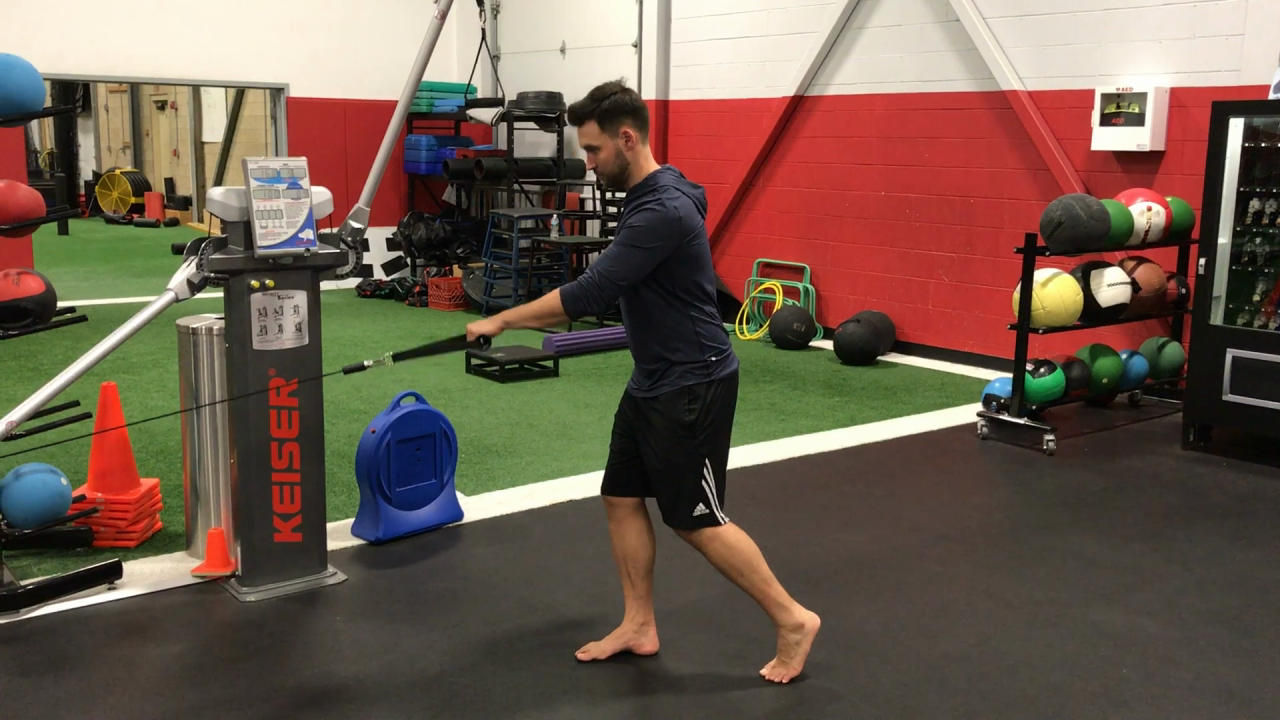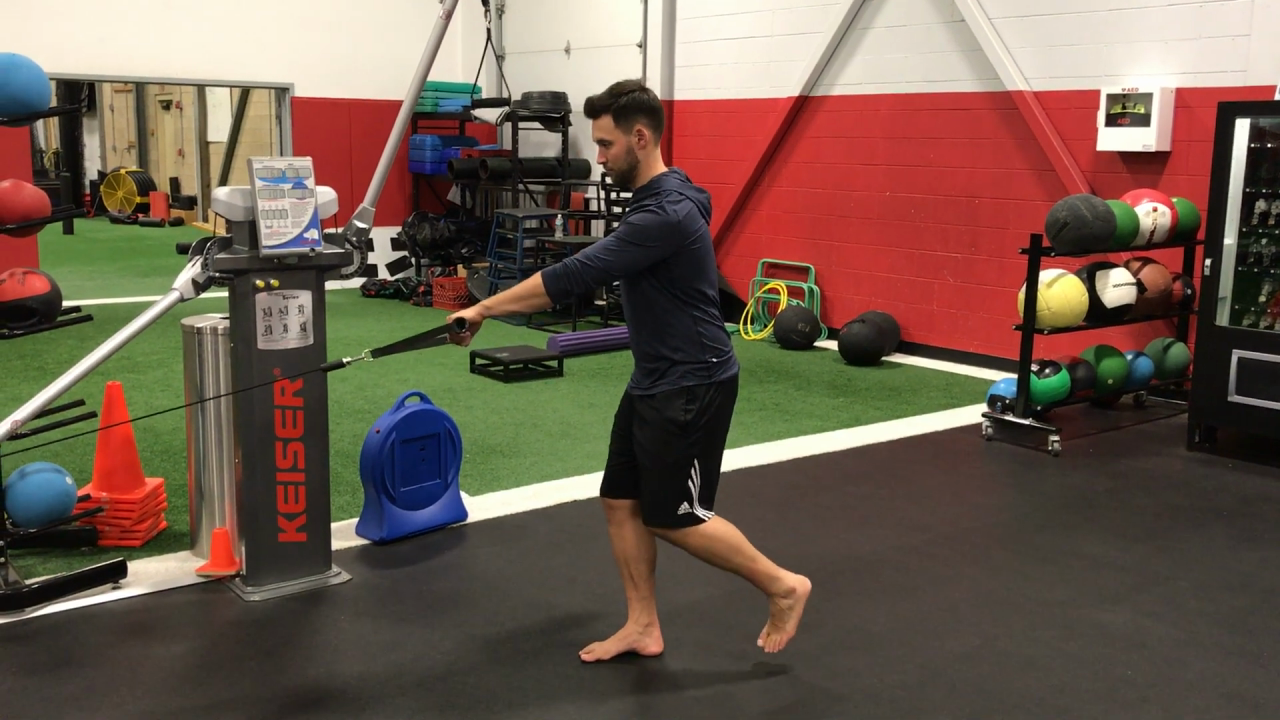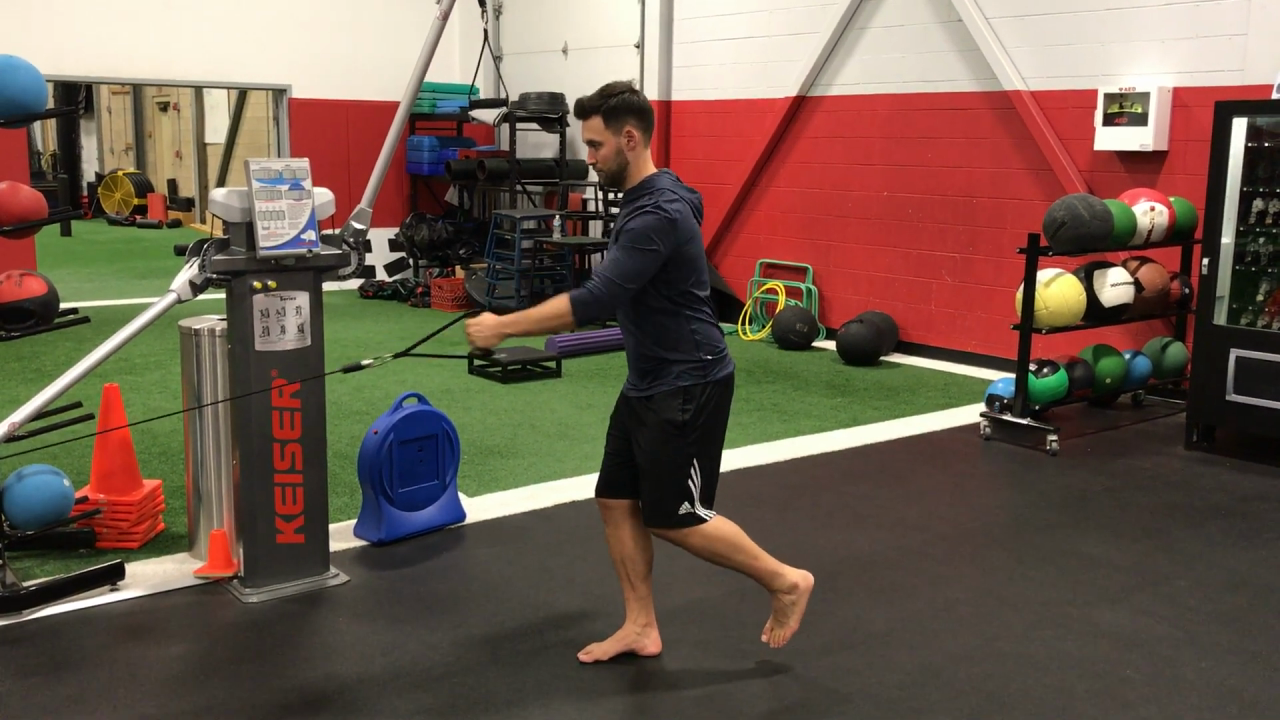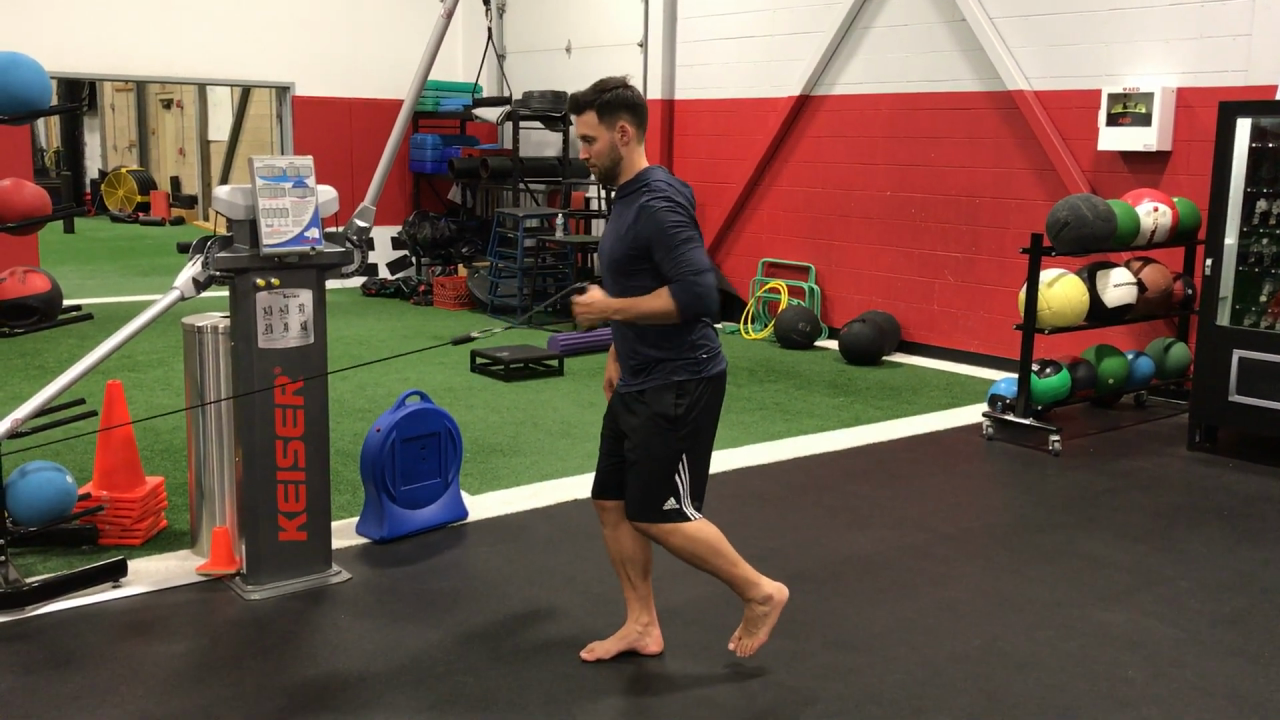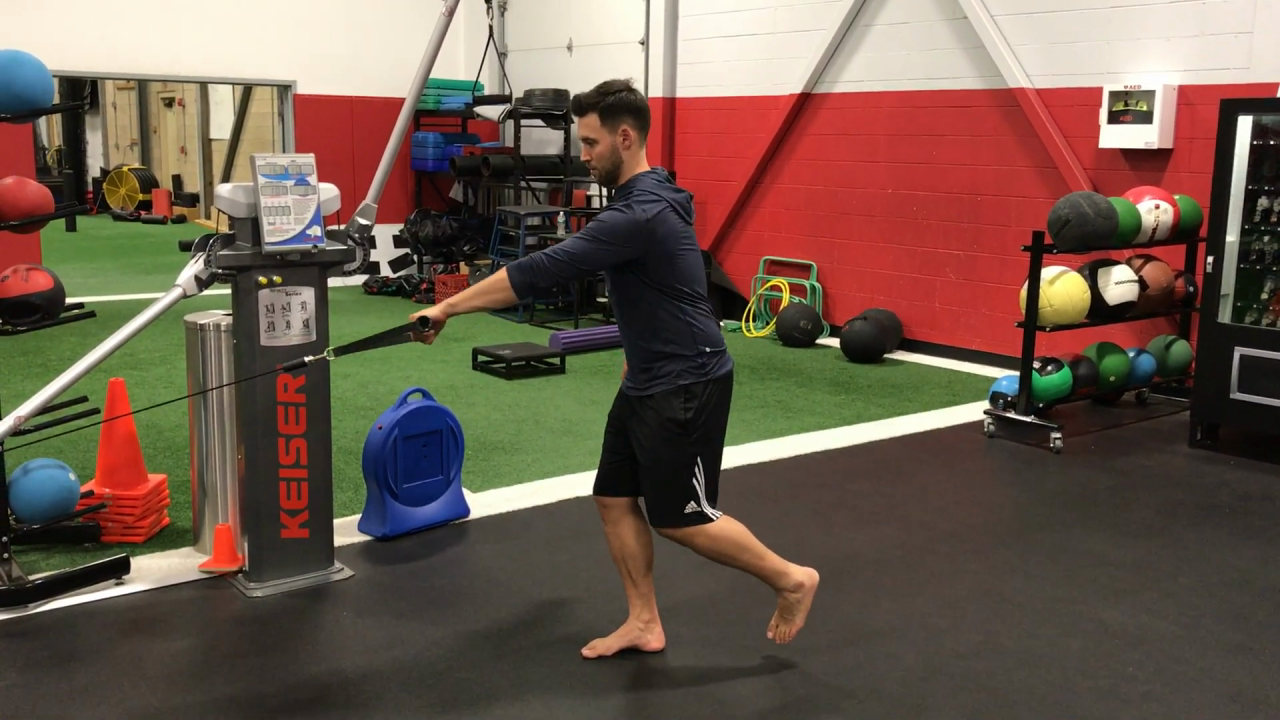
dt=1s
person 1, frame 1
left shoulder: (663, 211)
right shoulder: (647, 198)
left elbow: (589, 293)
left wrist: (501, 320)
left hip: (692, 385)
right hip: (655, 380)
left knee: (697, 520)
right knee: (621, 499)
left ankle: (792, 621)
right ankle: (639, 627)
person 1, frame 2
left shoulder: (667, 214)
right shoulder: (653, 201)
left elbow: (574, 276)
left wrist: (484, 308)
left hip: (692, 385)
right hip: (655, 380)
left knee: (674, 517)
right knee: (621, 501)
left ankle: (782, 588)
right ankle: (643, 626)
person 1, frame 3
left shoulder: (657, 213)
right shoulder: (644, 201)
left elbow: (596, 300)
left wrist: (505, 325)
left hip: (688, 384)
right hip: (651, 381)
left knee: (674, 518)
right knee: (616, 502)
left ankle: (785, 582)
right ankle: (641, 627)
person 1, frame 4
left shoulder: (658, 205)
right shoulder: (629, 198)
left elbow: (696, 296)
left wrist: (609, 309)
right wrist: (617, 352)
left hip: (679, 383)
right hip: (641, 381)
left knee: (659, 515)
right knee: (612, 503)
left ankle: (761, 593)
right ankle: (642, 625)
person 1, frame 5
left shoulder: (638, 214)
right shoulder: (645, 197)
left elbow: (544, 270)
left wrist: (447, 307)
right wrist: (638, 348)
left hip: (685, 385)
right hip: (649, 379)
left knee: (681, 518)
right knee: (614, 499)
left ankle: (790, 580)
right ankle: (643, 624)
